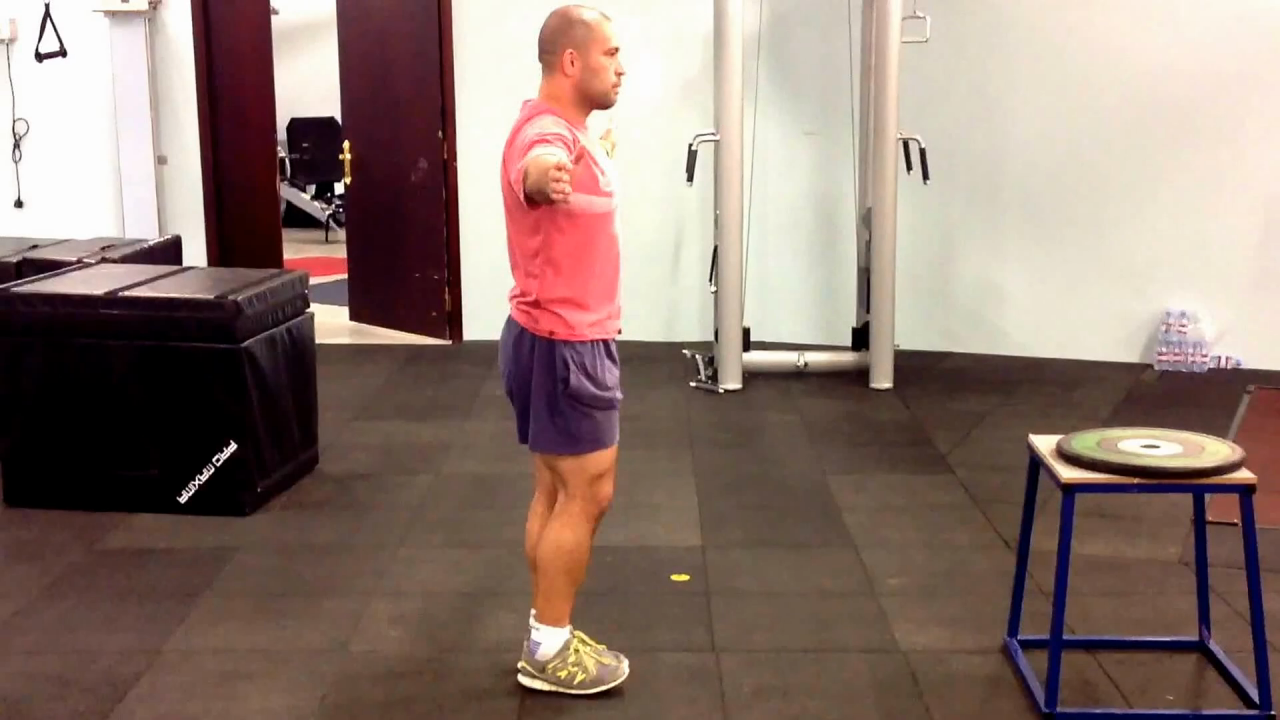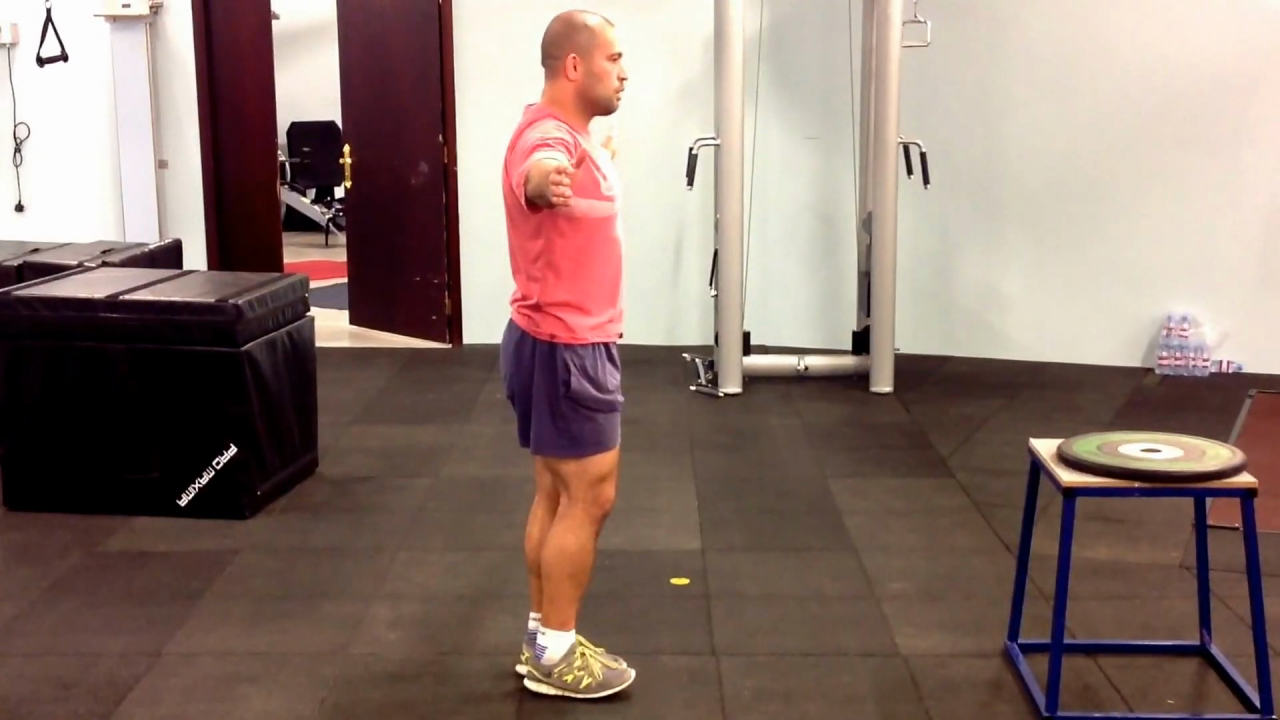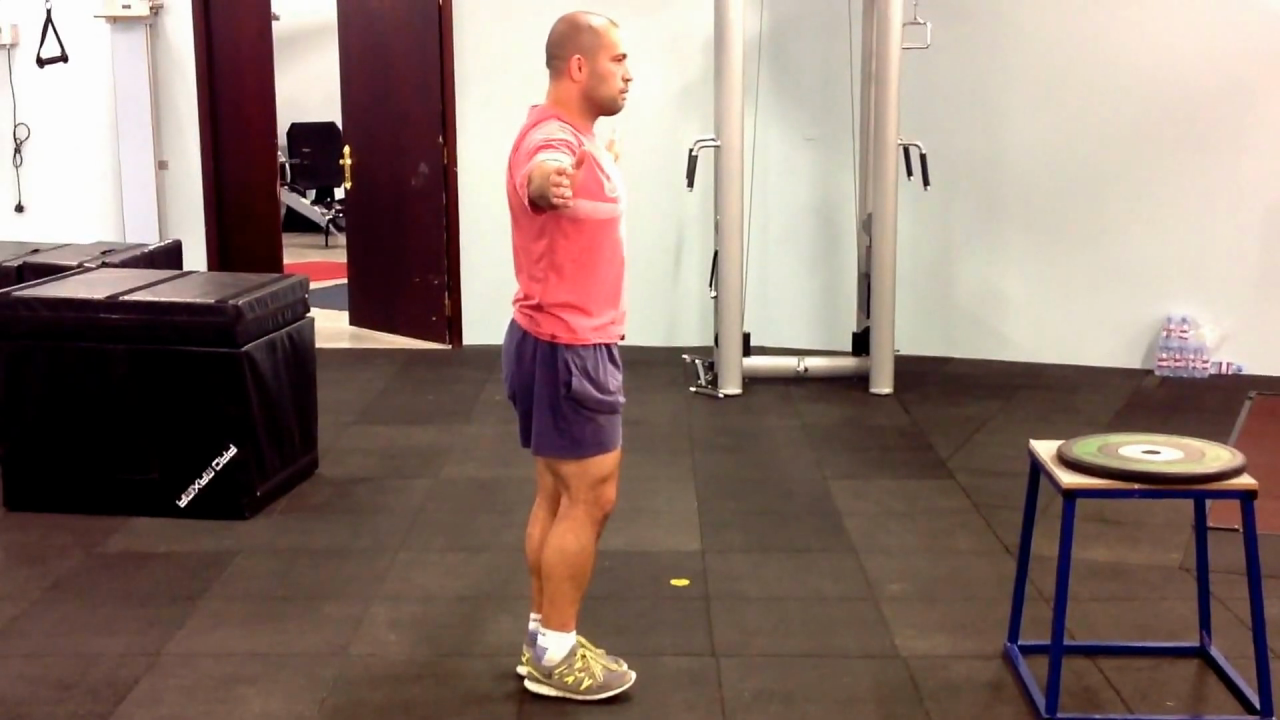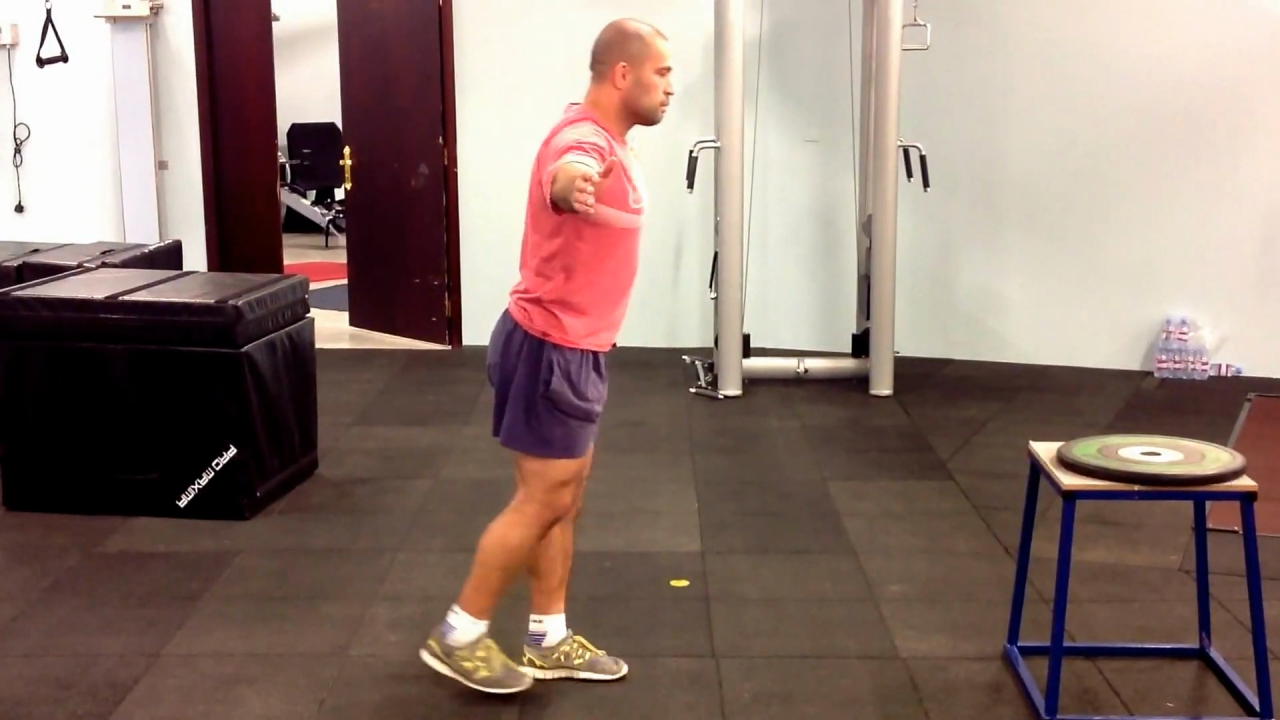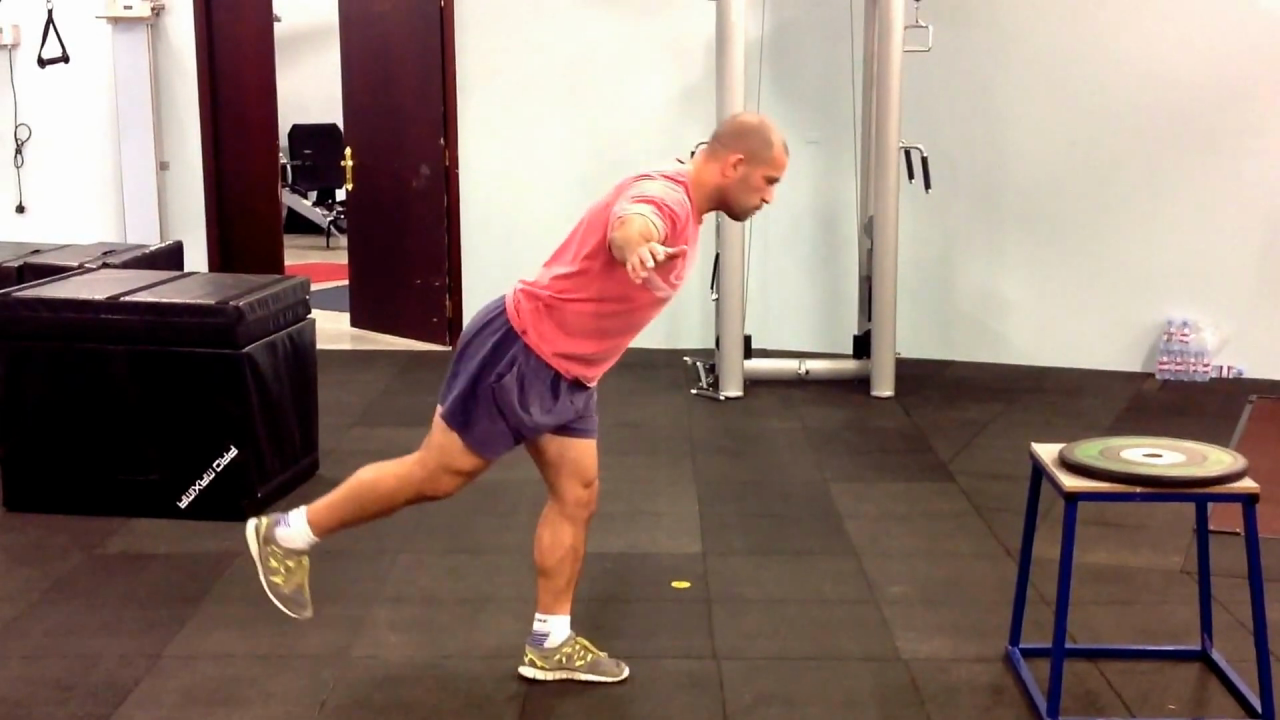
dt=1s
person 1, frame 1
left shoulder: (566, 130)
right shoulder: (548, 133)
right elbow: (533, 171)
left wrist: (597, 153)
right wrist: (545, 177)
left hip: (563, 337)
right hip: (563, 344)
left knee: (557, 491)
right knee: (586, 494)
left ankle: (545, 635)
right ankle: (549, 651)
person 1, frame 2
left shoulder: (569, 135)
right shoulder: (548, 137)
right elbow: (535, 174)
left wrist: (594, 164)
right wrist: (546, 181)
left hip: (564, 341)
right hip: (564, 348)
left knee: (557, 495)
right knee: (587, 498)
left ankle: (543, 637)
right ankle: (554, 653)
person 1, frame 3
left shoulder: (574, 136)
right shoulder: (553, 138)
right elbow: (538, 178)
left wrist: (601, 162)
right wrist: (547, 183)
left hip: (569, 343)
right hip: (565, 349)
left knee: (559, 496)
right knee: (589, 499)
left ankle: (545, 638)
right ankle: (554, 654)
person 1, frame 4
left shoulder: (604, 139)
right shoulder: (584, 142)
right elbow: (566, 178)
right wrist: (571, 184)
left hip: (572, 347)
right hip: (551, 349)
left knee: (561, 499)
right knee: (544, 502)
left ankle: (547, 640)
right ankle: (459, 635)
person 1, frame 5
left shoulder: (683, 201)
right shoulder: (663, 198)
right elbow: (629, 223)
right wrist: (637, 245)
left hip: (567, 369)
right hip: (521, 350)
left knee: (577, 498)
right knee: (436, 476)
left ankle: (550, 644)
right ankle: (288, 534)
